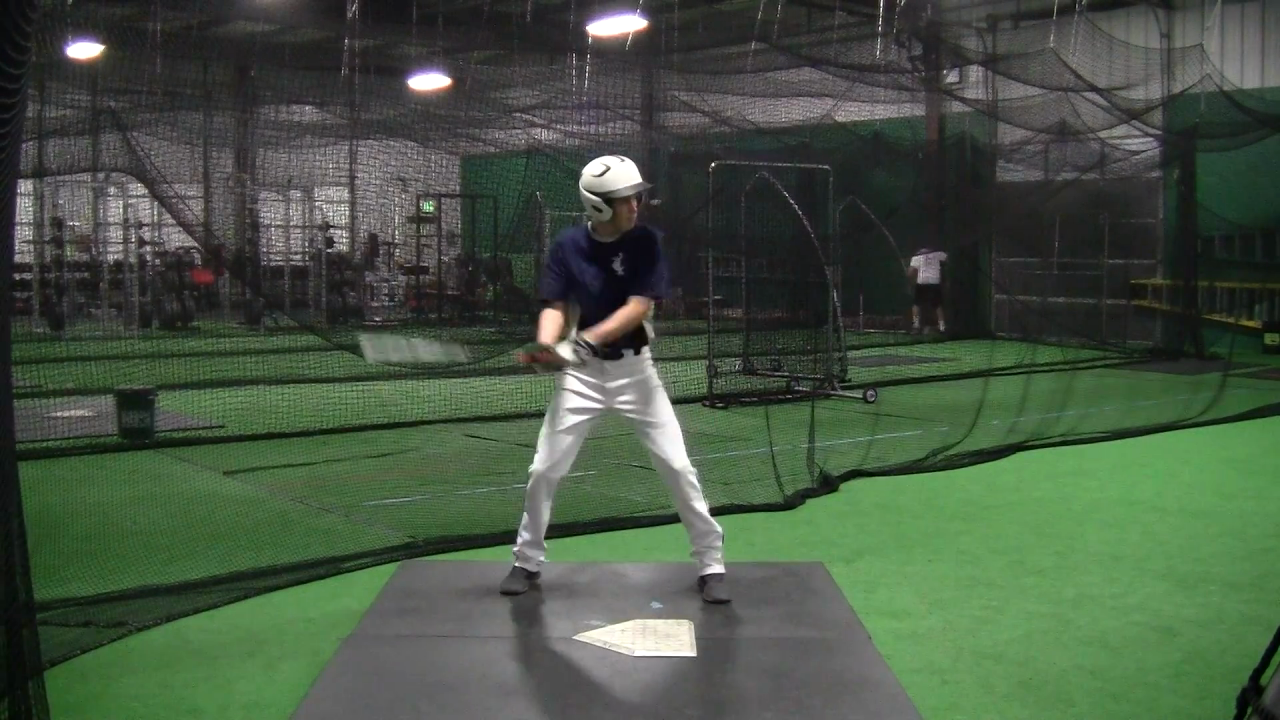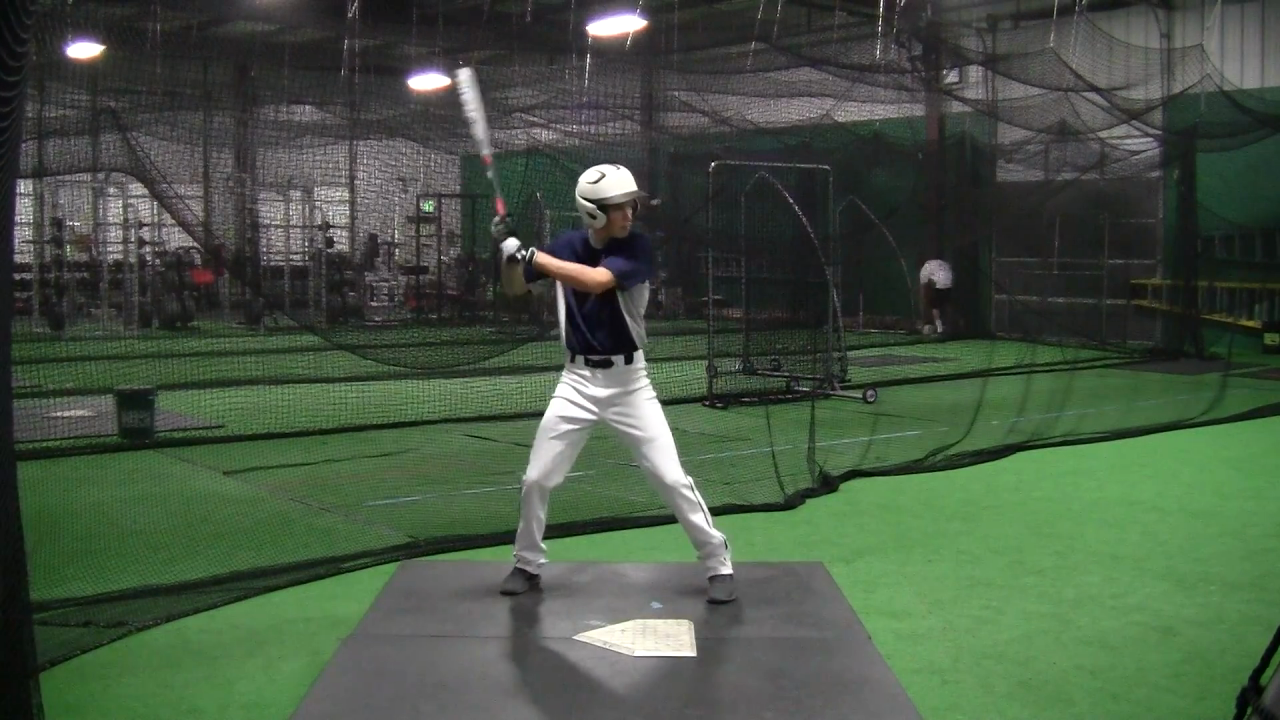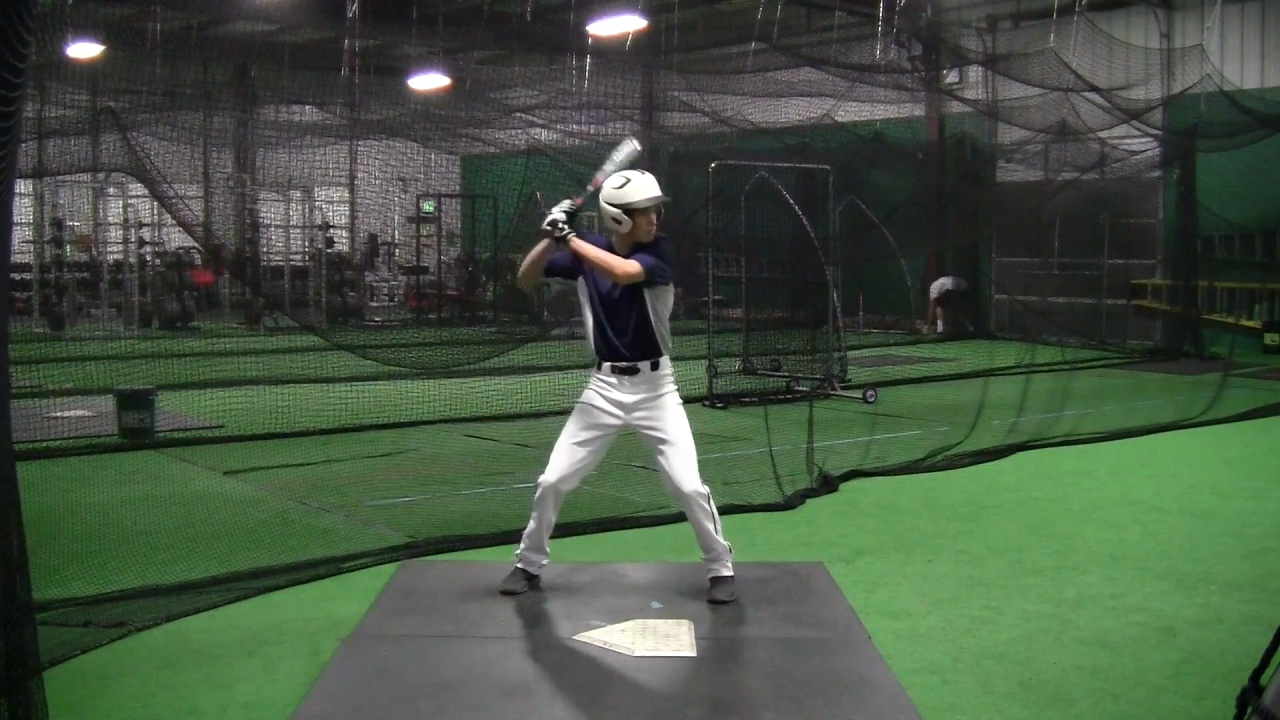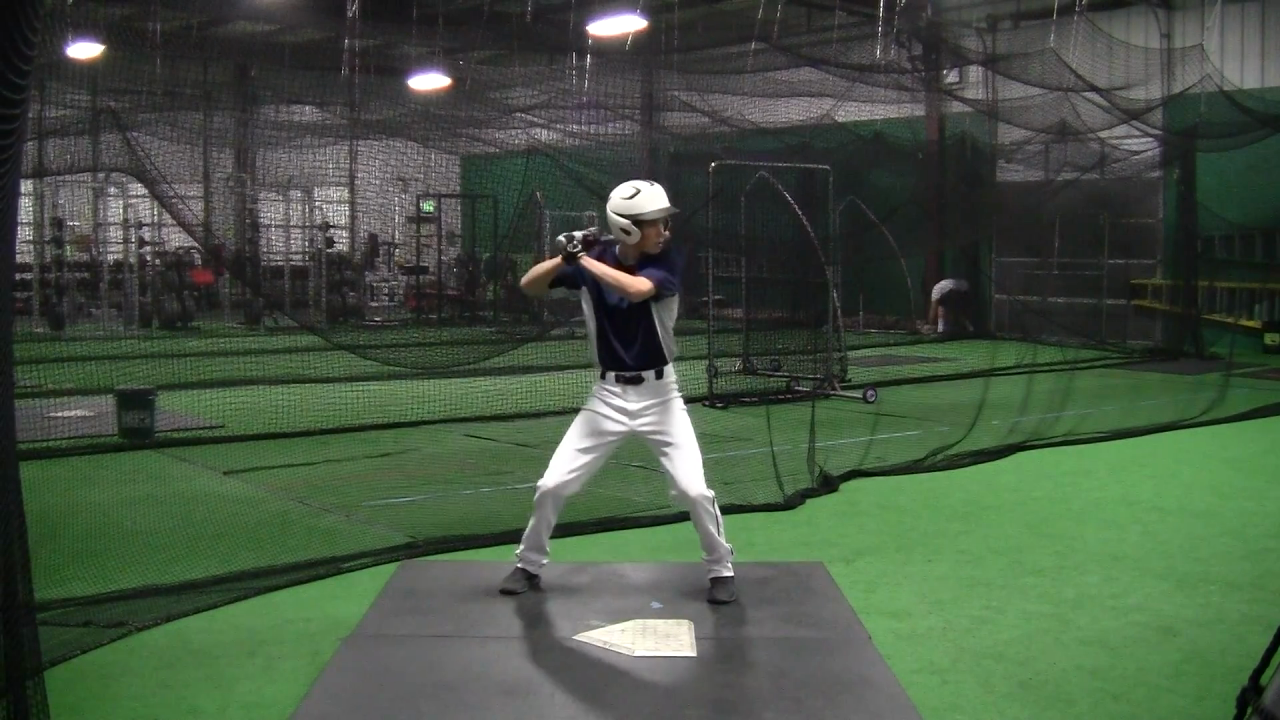
dt=0.3s
person 1, frame 1
left shoulder: (647, 241)
right shoulder: (568, 244)
left elbow: (638, 307)
right elbow: (554, 307)
left wrist: (584, 341)
right wrist: (547, 344)
left hip: (633, 369)
right hip: (582, 371)
left knee: (678, 467)
right knee: (544, 470)
left ankle: (711, 565)
right ankle: (527, 562)
person 1, frame 2
left shoulder: (636, 248)
right shoulder: (566, 244)
left elbow: (596, 280)
right elbow: (513, 287)
left wrist: (531, 254)
right wrist: (509, 251)
left hip: (628, 381)
right hip: (577, 379)
left knee: (671, 478)
right knee: (537, 478)
left ankle: (718, 564)
right ankle: (527, 564)
person 1, frame 3
left shoulder: (659, 251)
right shoulder: (589, 248)
left elbow: (623, 272)
right elbow: (526, 279)
left wrist: (568, 238)
right wrist: (551, 239)
left hip: (654, 386)
right hip: (604, 386)
left knee: (688, 486)
right knee: (553, 481)
left ankle: (720, 568)
right ankle: (529, 564)
person 1, frame 4
left shoulder: (667, 262)
right shoulder: (596, 258)
left elbow: (636, 290)
right elbow: (528, 287)
left wrist: (581, 261)
right wrist: (564, 257)
left hip: (659, 393)
right hip: (608, 395)
left knee: (694, 490)
right knee: (552, 486)
left ankle: (721, 569)
right ankle: (529, 564)
